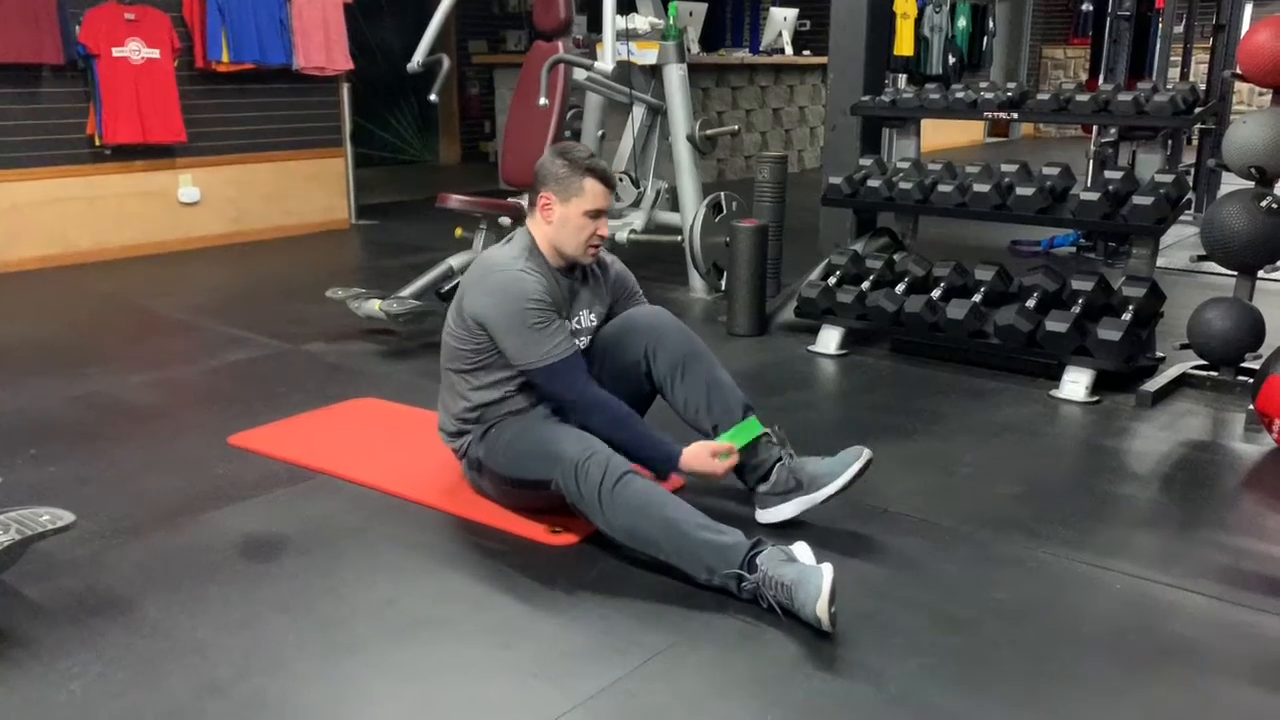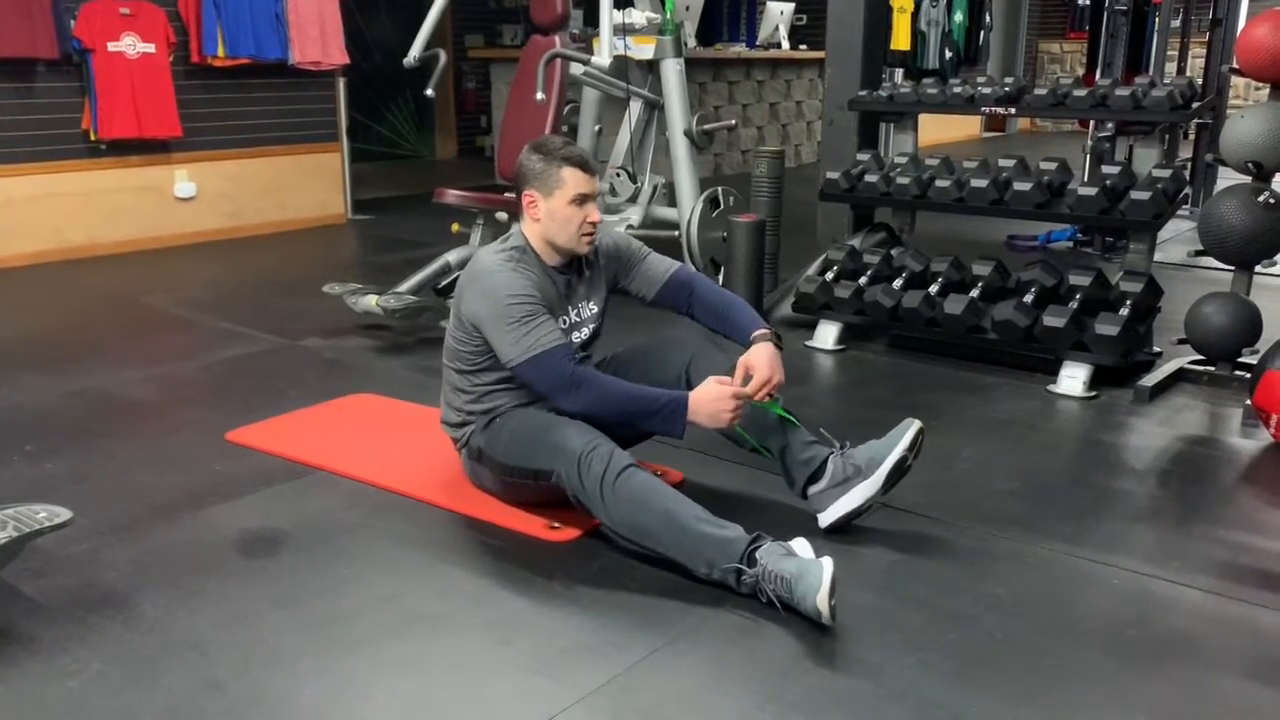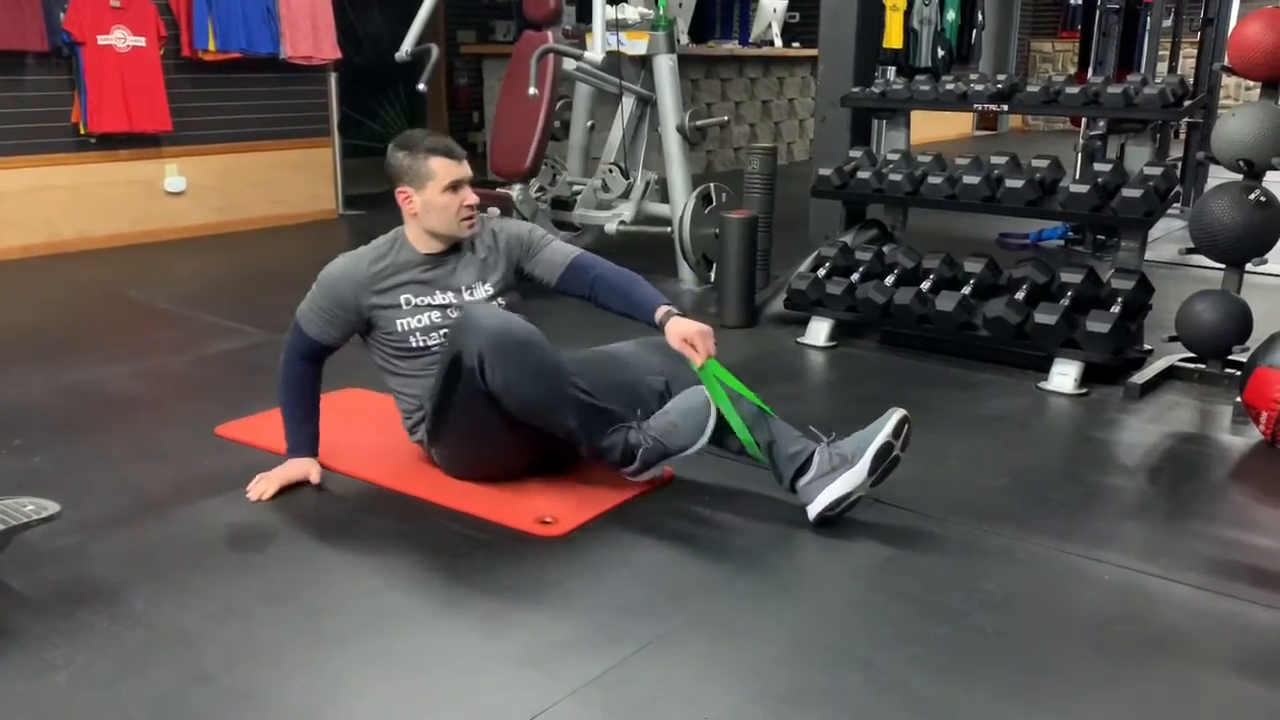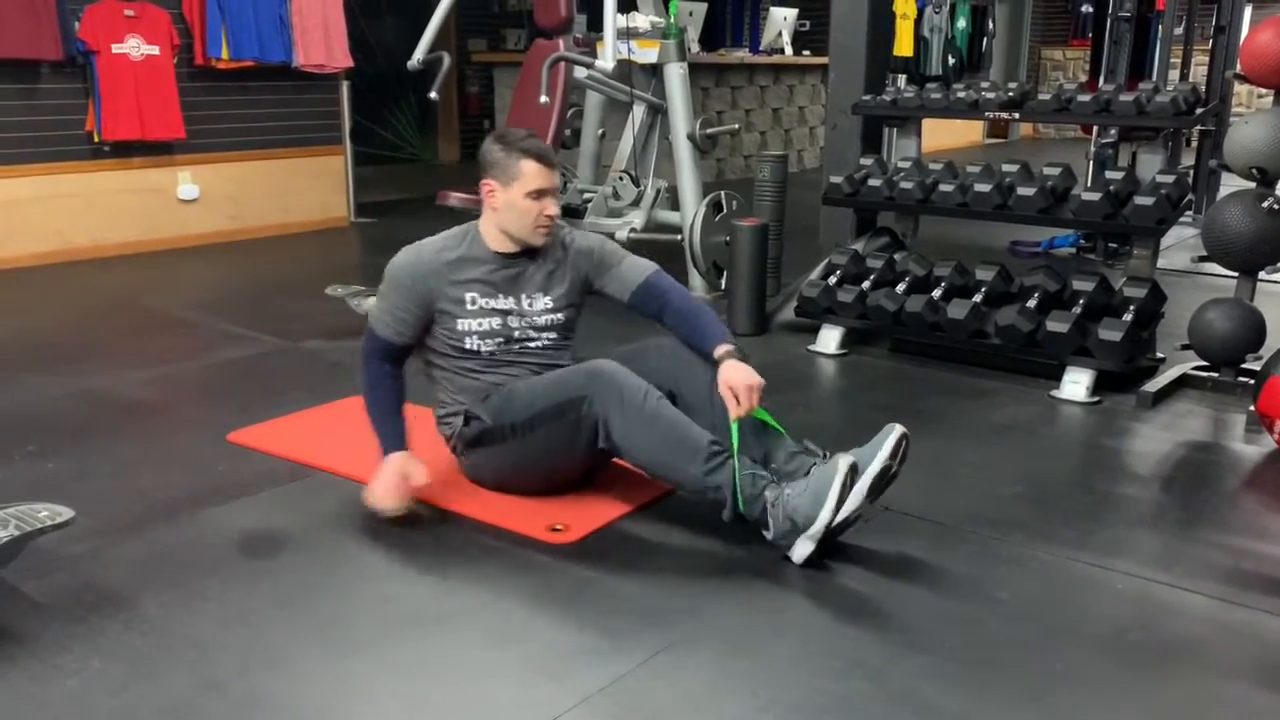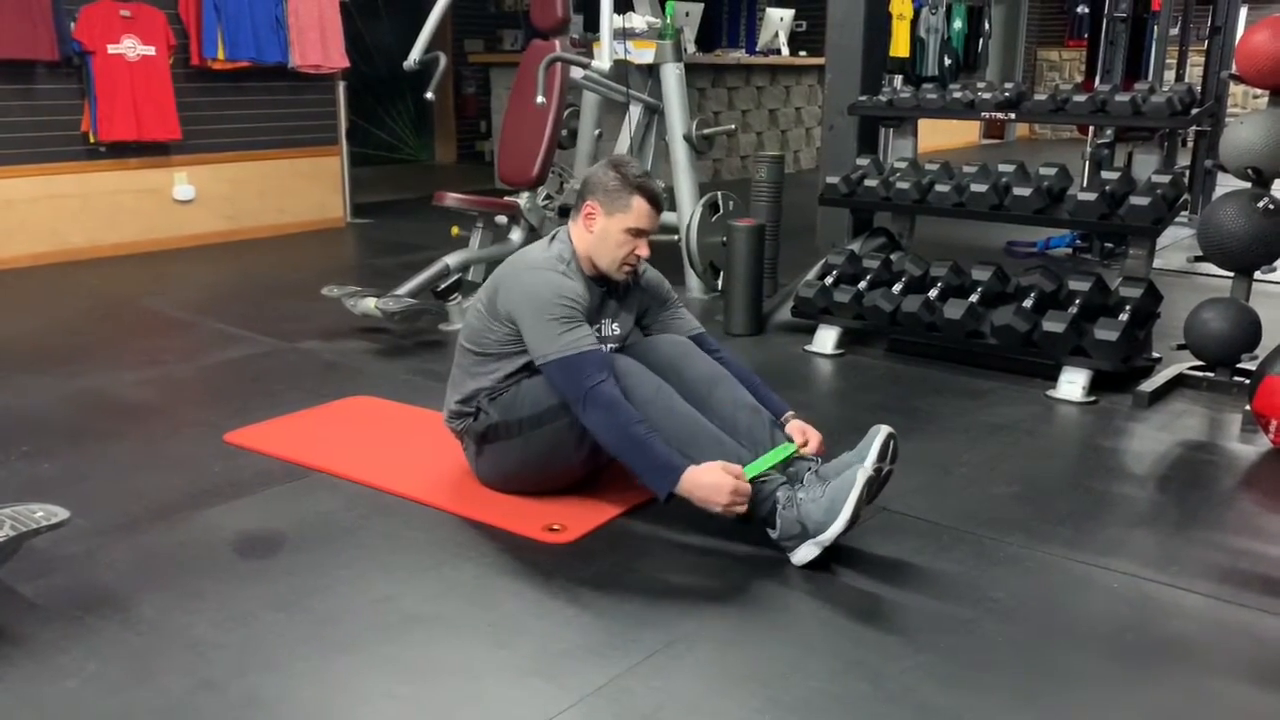
dt=1s
person 1, frame 1
left shoulder: (600, 268)
right shoulder: (510, 282)
left elbow: (661, 352)
right elbow: (580, 398)
left wrist: (743, 427)
right wrist: (676, 459)
left hip: (566, 403)
right hip: (499, 435)
left knee: (655, 327)
right knee: (588, 463)
left ankle: (771, 473)
right ankle: (761, 571)
person 1, frame 2
left shoulder: (602, 249)
right shoulder: (499, 280)
left elbow: (692, 289)
right elbow: (569, 387)
left wrist: (761, 338)
right wrist: (686, 408)
left hip: (574, 400)
right hip: (500, 427)
left knee: (695, 355)
right knee: (588, 457)
left ankle: (824, 475)
right ankle: (759, 565)
person 1, frame 3
left shoulder: (504, 238)
right shoulder: (355, 277)
left elbow: (588, 274)
right elbow: (302, 354)
left wrist: (664, 315)
right wrist: (303, 452)
left hip: (538, 413)
right hip: (465, 436)
left knee: (670, 360)
right knee: (485, 324)
left ankle: (812, 470)
right ankle: (629, 445)
person 1, frame 4
left shoulder: (577, 250)
right shoulder: (426, 266)
left elbow: (664, 297)
right elbow: (380, 361)
left wrist: (726, 355)
right wrist: (395, 453)
left hip: (565, 423)
right hip: (490, 435)
left knee: (672, 359)
right knee: (605, 384)
left ankle: (806, 474)
right ankle: (770, 509)
person 1, frame 5
left shoulder: (636, 280)
right shoulder: (542, 280)
left elbow: (708, 355)
right elbow: (594, 396)
left wrist: (786, 418)
right wrist: (682, 479)
left hip: (574, 428)
right hip: (500, 437)
left knee: (672, 353)
right knee: (620, 376)
left ankle: (803, 476)
right ankle: (782, 508)
